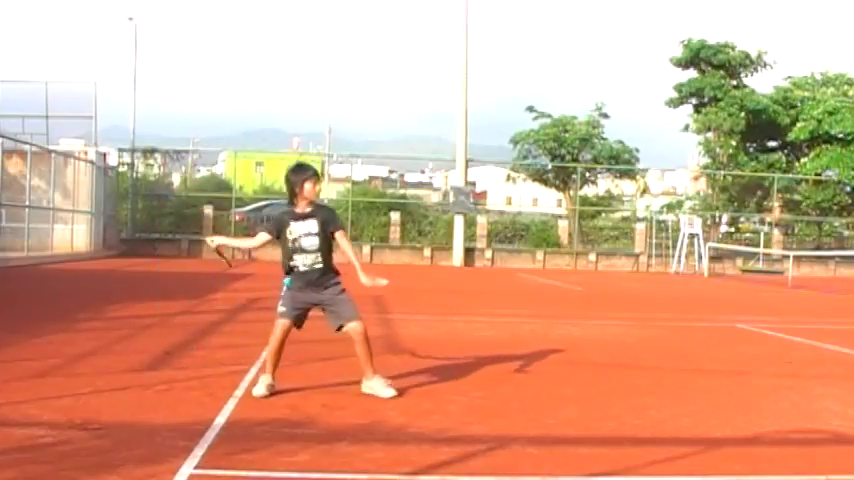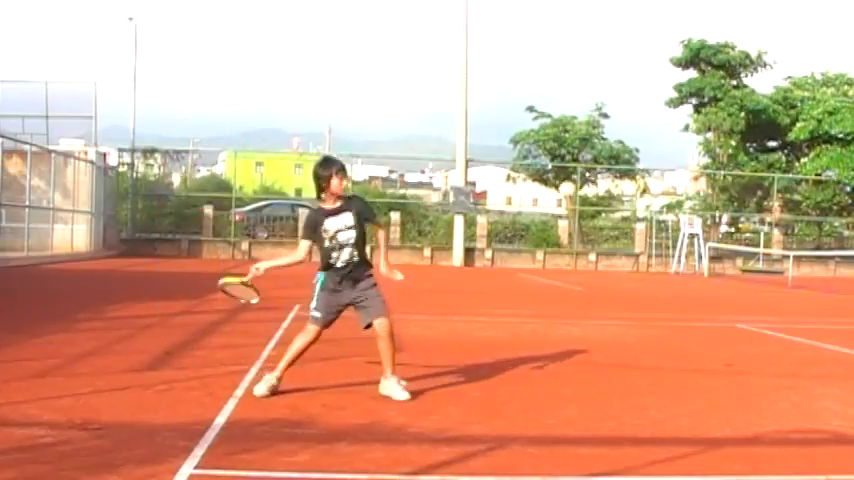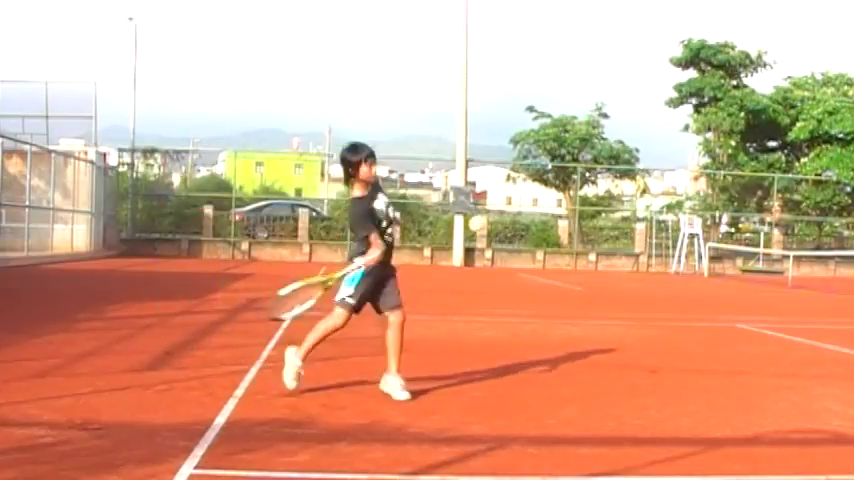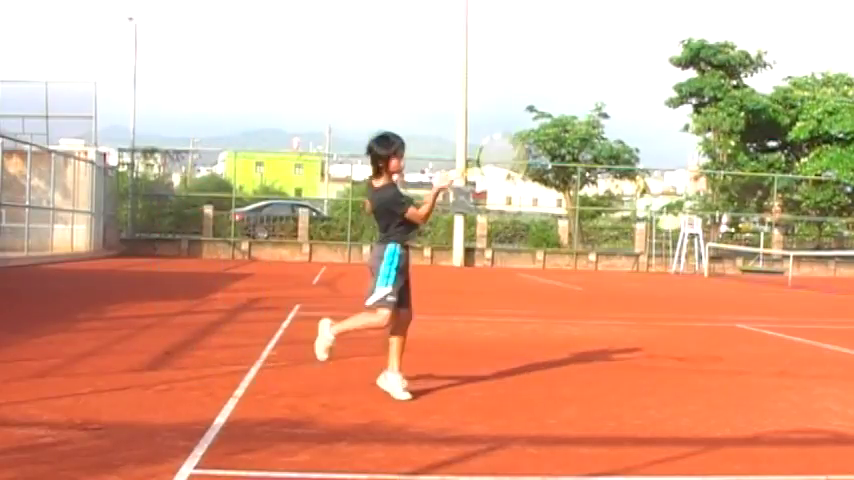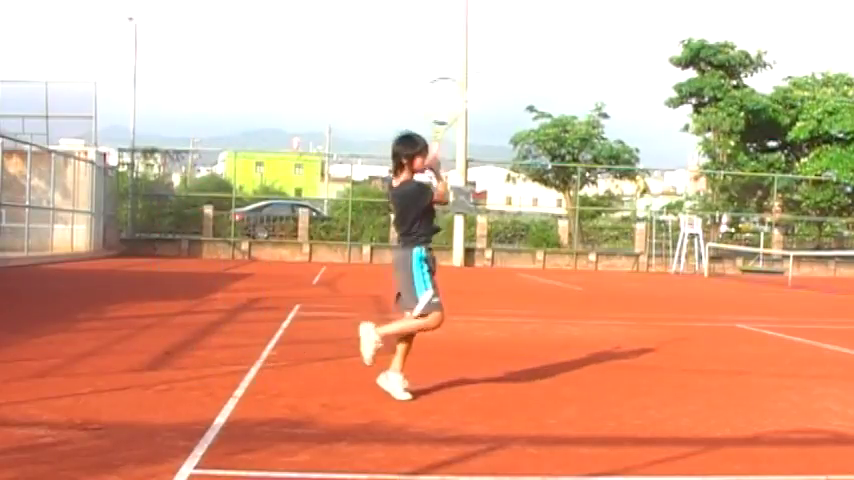
dt=0.1s
person 1, frame 1
left shoulder: (325, 214)
right shoulder: (281, 219)
left elbow: (345, 244)
right elbow: (254, 242)
left wrist: (362, 274)
right wrist: (222, 240)
left hip: (328, 284)
right hip: (298, 284)
left knee: (358, 329)
right knee: (282, 327)
left ankle: (371, 379)
right ankle: (266, 378)
person 1, frame 2
left shoulder: (356, 204)
right shoulder: (315, 217)
left elbow: (380, 230)
right elbow: (301, 255)
left wrist: (384, 263)
right wrist: (268, 264)
left hip: (361, 279)
right hip: (331, 282)
left knee: (384, 327)
right knee: (311, 332)
left ankle: (389, 380)
right ankle: (274, 377)
person 1, frame 3
left shoulder: (375, 187)
right shoulder: (360, 208)
right elbow: (377, 247)
left hip: (383, 264)
right hip: (364, 264)
left knee: (397, 318)
right knee: (338, 318)
left ankle: (392, 376)
right ankle: (298, 357)
person 1, frame 4
left shoulder: (376, 186)
right shoulder: (387, 197)
left elbow: (369, 205)
right elbow: (420, 217)
right wrist: (435, 191)
left hip: (395, 253)
right hip: (390, 254)
left knee: (402, 316)
right knee: (383, 317)
left ankle: (392, 373)
right ankle: (332, 329)
person 1, frame 5
left shoulder: (396, 187)
right shoulder: (414, 189)
right elbow: (442, 196)
right wrist: (437, 168)
left hip: (408, 255)
right hip: (414, 256)
left knee: (412, 317)
right knee: (434, 318)
left ankle: (394, 373)
right ankle: (375, 331)
